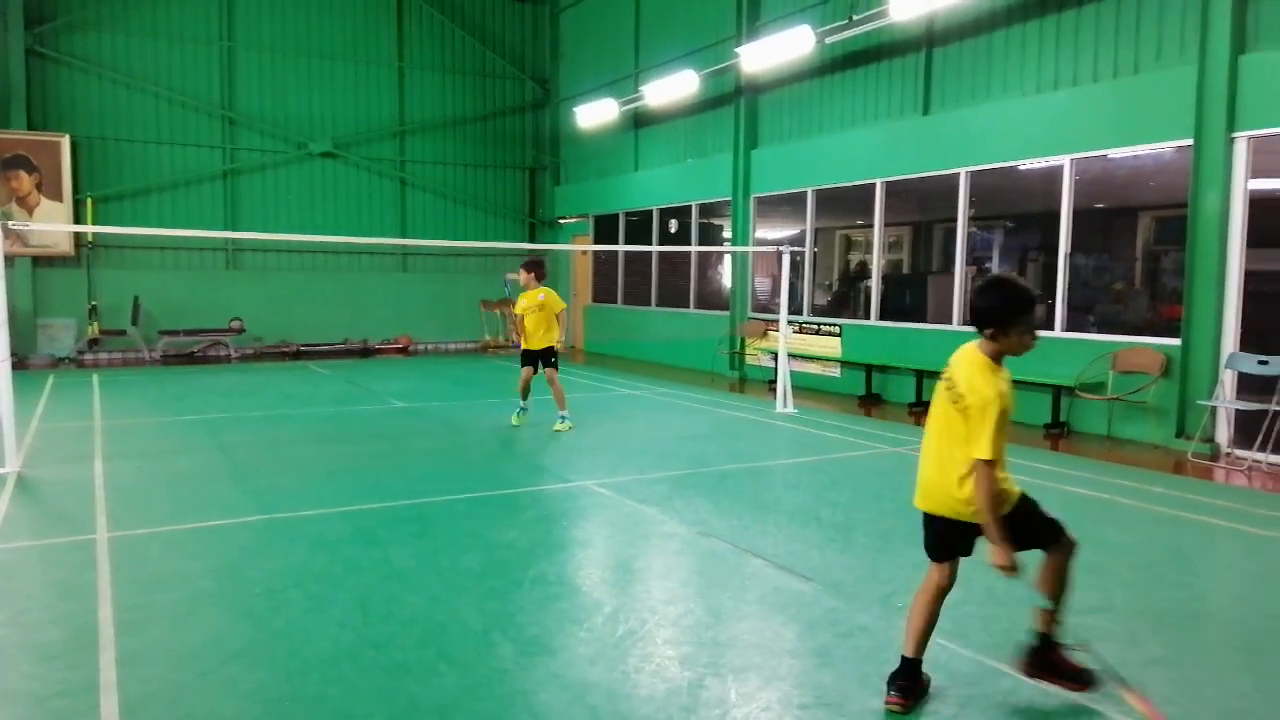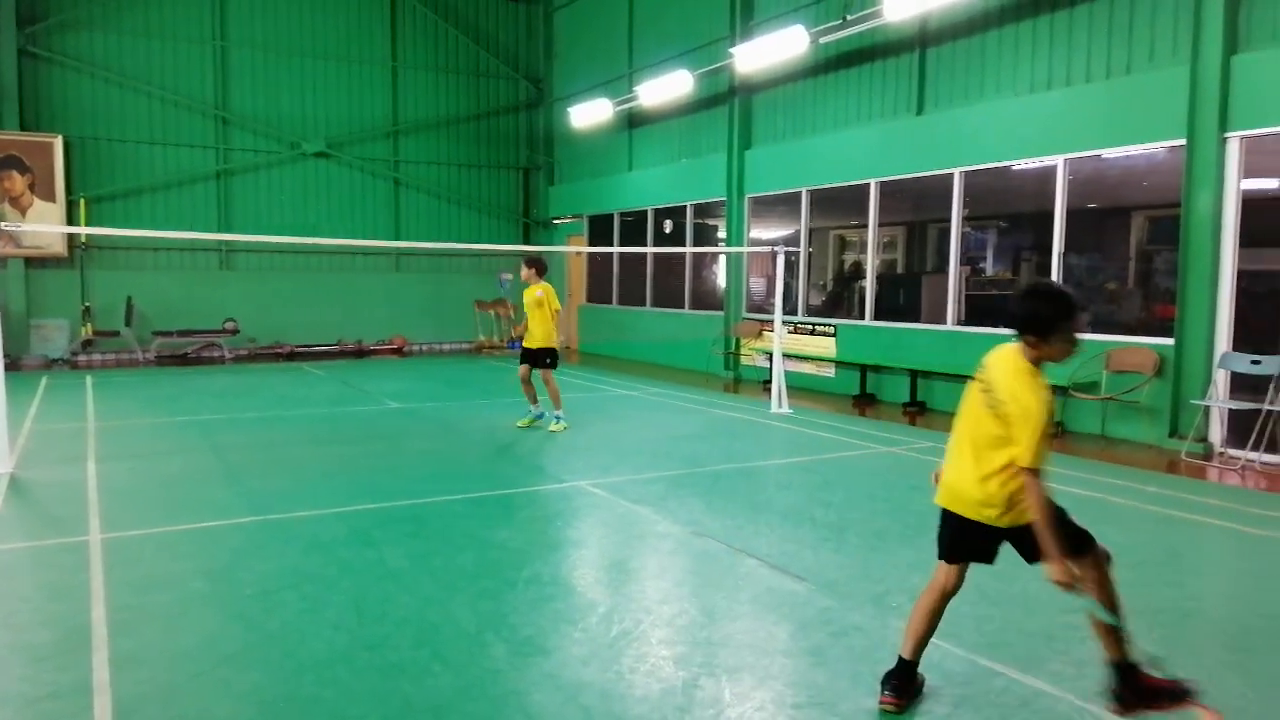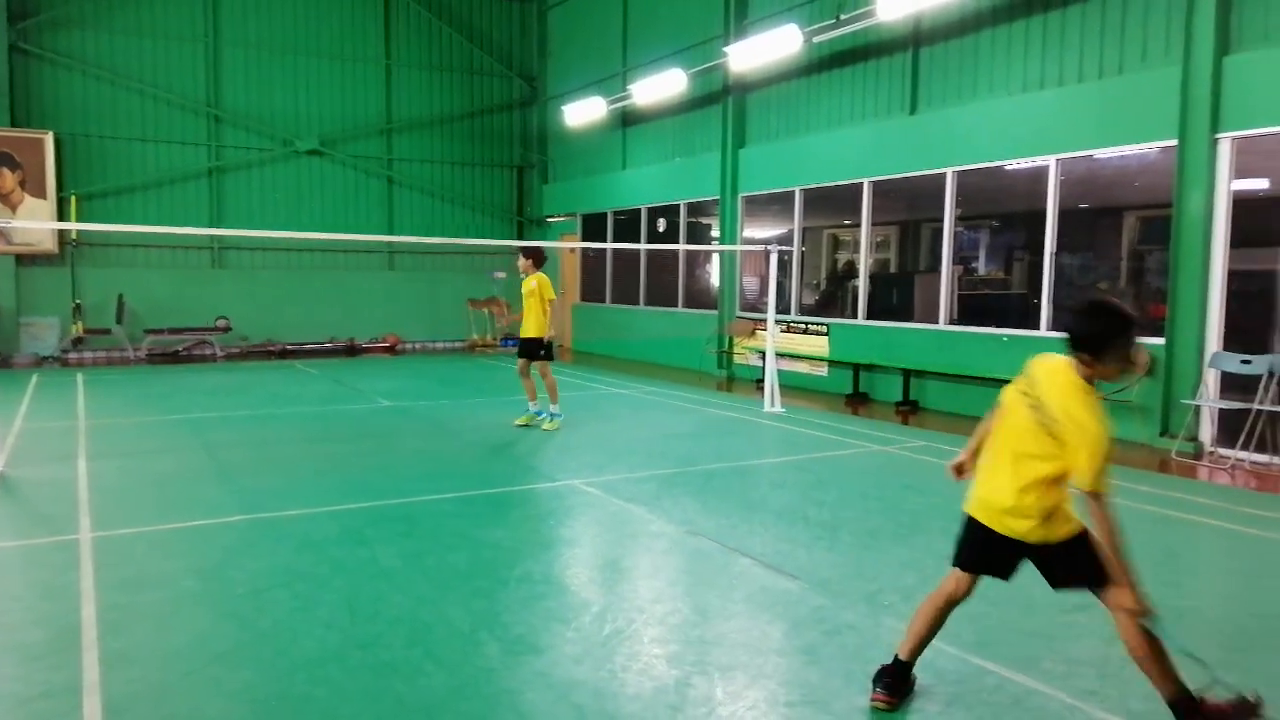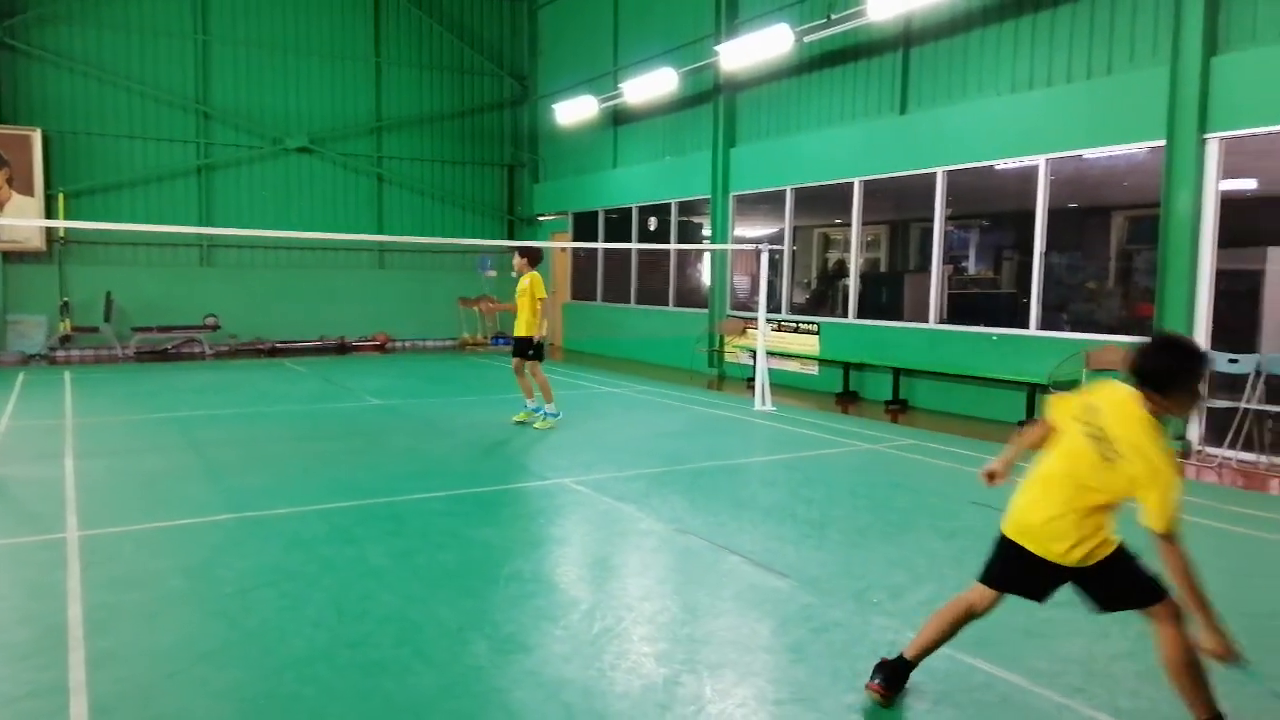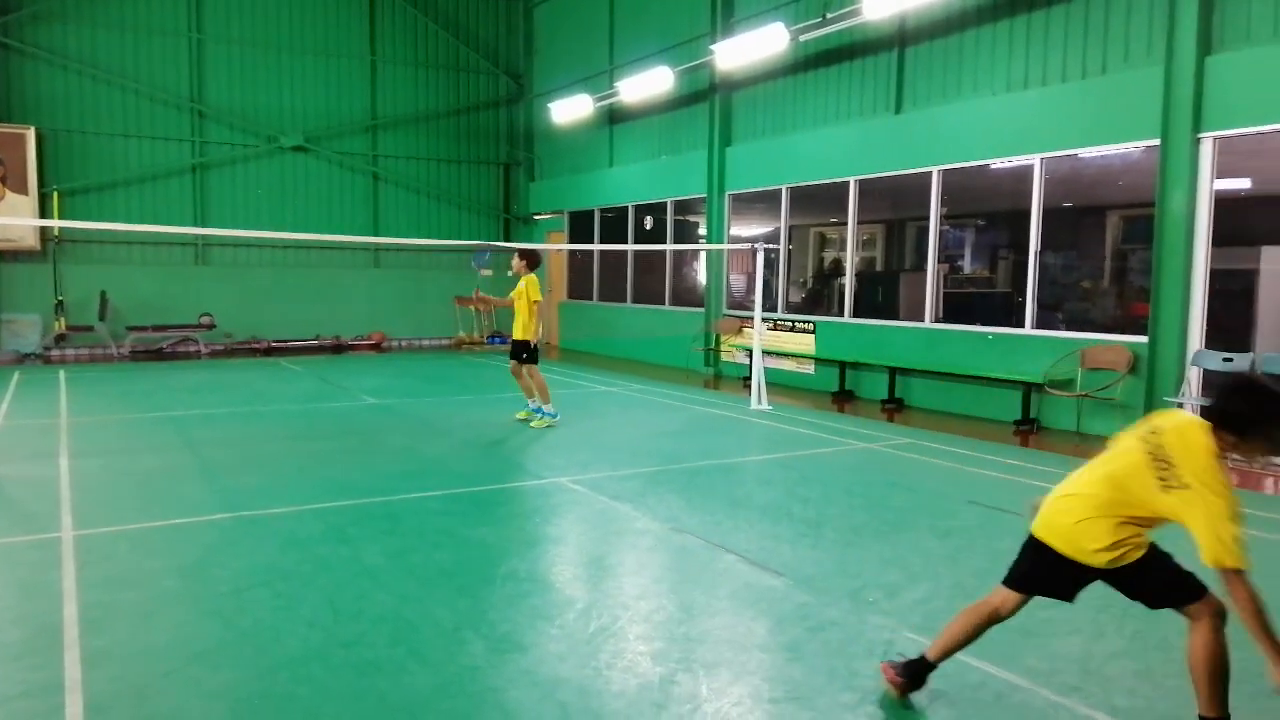
dt=0.1s
person 1, frame 1
left shoulder: (964, 355)
right shoulder: (991, 392)
right elbow: (985, 471)
right wrist: (998, 542)
left hip: (933, 489)
right hip: (971, 496)
left knee: (939, 577)
right knee: (1060, 546)
left ankle: (905, 678)
right ankle: (1043, 649)
person 1, frame 2
left shoulder: (998, 356)
right shoulder: (1032, 399)
right elbow: (1031, 481)
left wrist: (951, 463)
right wrist: (1055, 558)
left hip: (958, 489)
right hip: (1003, 500)
left knee: (946, 579)
right knee: (1094, 562)
left ankle: (901, 679)
right ankle: (1128, 682)
person 1, frame 3
left shoulder: (1040, 366)
right shoulder: (1086, 422)
left elbow: (999, 414)
right elbow: (1095, 505)
left wrist: (970, 452)
right wrist: (1125, 585)
left hip: (986, 502)
right hip: (1034, 517)
left knee: (955, 587)
right knee: (1118, 599)
left ankle: (893, 678)
person 1, frame 4
left shoulder: (1109, 394)
right shoulder: (1154, 457)
left elbow: (1046, 425)
right elbow: (1169, 546)
left wrist: (1006, 460)
right wrist: (1209, 627)
left hip: (1027, 521)
right hip: (1074, 539)
left knee: (976, 601)
right knee: (1167, 616)
left ankle: (890, 673)
person 1, frame 5
left shoulder: (1173, 421)
right shoulder: (1210, 488)
left elbow: (1112, 452)
right elbow: (1236, 581)
left wrist: (1058, 498)
left hip: (1057, 512)
right hip: (1105, 539)
left knee: (1003, 604)
right knee: (1206, 614)
left ankle: (914, 671)
